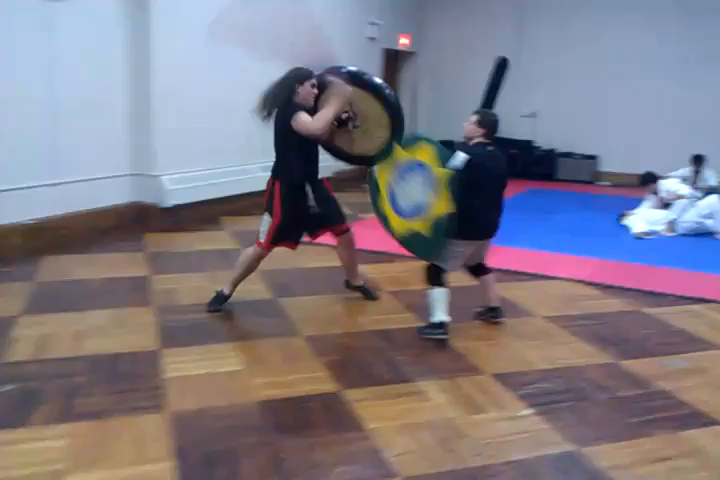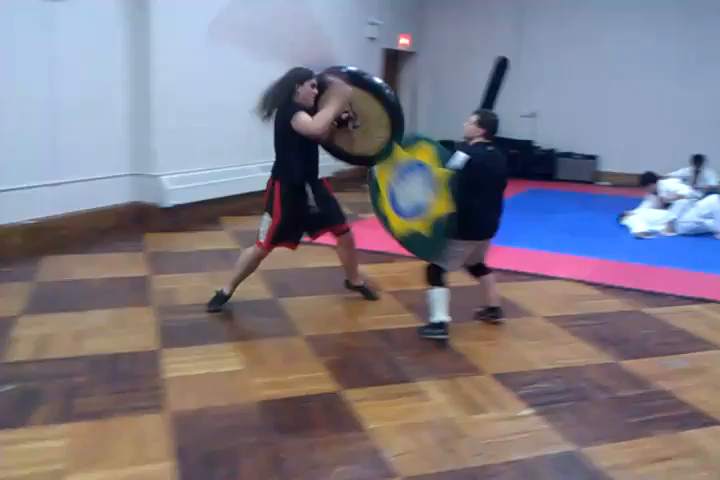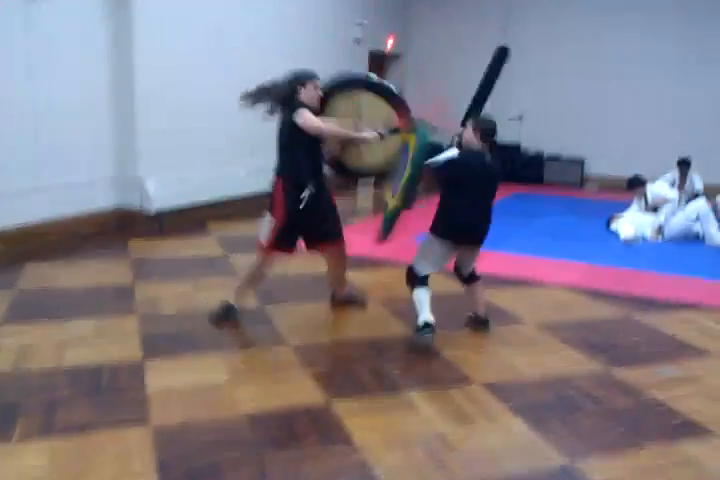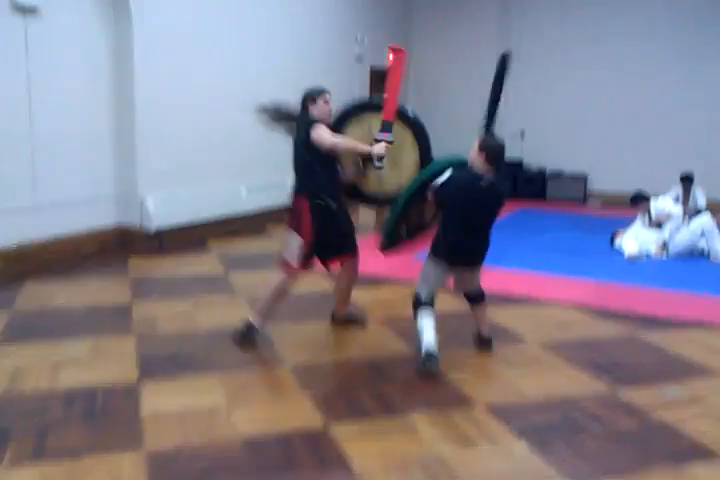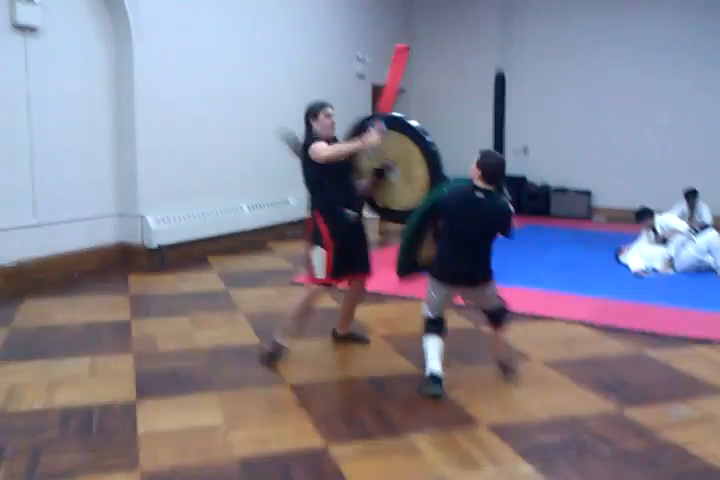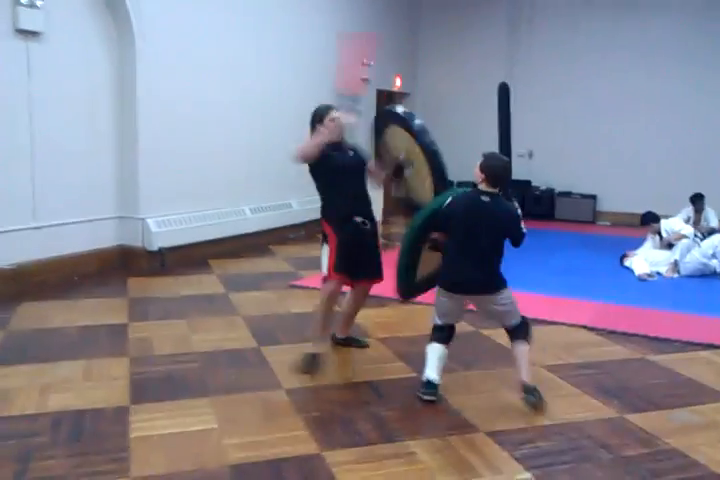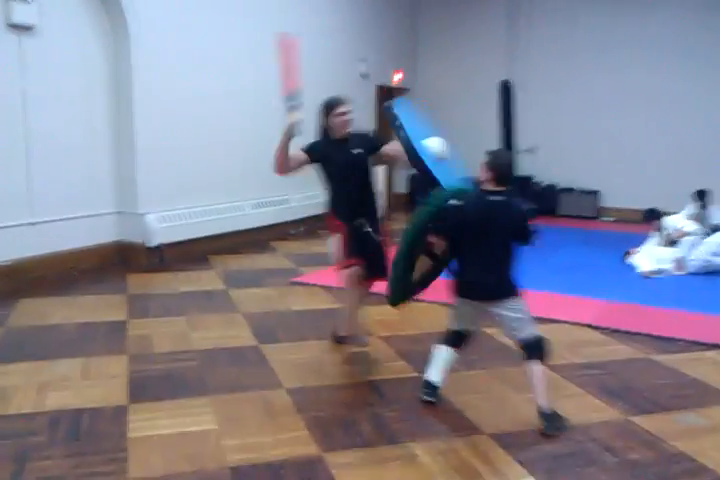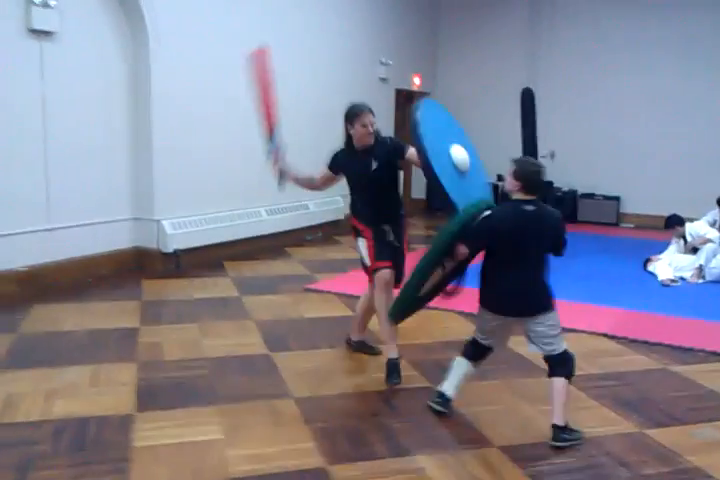
dt=0.1s
person 1, frame 1
left shoulder: (306, 111)
right shoulder: (288, 111)
right elbow: (315, 128)
right wrist: (337, 99)
left hip: (311, 185)
right hip: (286, 188)
left knee: (345, 234)
right knee: (263, 248)
left ankle: (355, 280)
right ankle: (227, 290)
person 1, frame 2
left shoulder: (306, 111)
right shoulder: (288, 111)
right elbow: (315, 128)
right wrist: (337, 100)
left hip: (311, 185)
right hip: (286, 189)
left knee: (345, 234)
right knee: (263, 247)
left ankle: (355, 280)
right ankle: (227, 290)
person 1, frame 3
left shoulder: (309, 116)
right shoulder: (295, 110)
left elbow: (316, 154)
right elbow: (319, 127)
right wrist: (360, 135)
left hip: (314, 189)
right hip: (289, 189)
left knee: (335, 246)
right knee: (267, 253)
left ankle: (341, 292)
right ankle: (233, 302)
person 1, frame 4
left shoulder: (324, 132)
right shoulder: (310, 127)
right elbow: (331, 143)
right wrist: (370, 149)
left hip: (333, 205)
right hip: (310, 206)
left knee: (350, 261)
right knee: (292, 272)
left ankle: (341, 311)
right ankle: (254, 322)
person 1, frame 5
left shoulder: (337, 147)
right shoulder: (314, 145)
left elbow: (353, 187)
right elbow: (324, 156)
left wrist: (375, 179)
right wrist: (363, 143)
left hip: (351, 219)
right hip: (327, 220)
left knee: (358, 278)
right knee: (320, 285)
left ankle: (343, 329)
right ankle: (280, 340)
person 1, frame 6
left shoulder: (353, 151)
right shoulder: (319, 153)
left elbow: (381, 176)
right elbow: (301, 155)
right wrist: (326, 133)
left hip: (363, 224)
right hip: (337, 226)
left knee: (363, 285)
right knee: (332, 287)
left ankle: (342, 333)
right ankle: (316, 348)
person 1, frame 7
left shoulder: (363, 141)
right shoulder: (321, 148)
left elbow: (400, 155)
right elbow: (282, 168)
right wrist: (287, 136)
left hip: (368, 220)
right hip: (343, 220)
left knee: (365, 279)
right knee: (352, 274)
left ankle: (343, 330)
right ankle: (353, 335)
person 1, frame 8
left shoulder: (388, 146)
right shoulder: (343, 158)
left elbow: (422, 158)
right elbow: (319, 184)
right wrist: (288, 174)
left hip: (393, 223)
right hip: (367, 225)
left knee: (379, 285)
right knee: (384, 277)
left ankle: (355, 336)
right ankle: (392, 356)
person 2, frame 1
left shoulder: (466, 153)
right shoulder: (498, 157)
left hip: (466, 225)
right hip: (488, 224)
left knee: (437, 268)
right knee: (476, 263)
left ankle: (439, 322)
right ankle: (493, 308)
person 2, frame 2
left shoulder: (466, 153)
right shoulder: (498, 158)
left hip: (466, 225)
right hip: (488, 224)
left knee: (437, 269)
right knee: (476, 262)
left ankle: (439, 322)
right ankle: (494, 308)
person 2, frame 3
left shoulder: (458, 157)
right shoulder: (490, 166)
left elbow: (428, 169)
left hip: (447, 230)
right hip: (475, 232)
left knee: (417, 273)
right knee: (466, 271)
left ankle: (426, 322)
right ankle: (480, 317)
person 2, frame 4
left shoulder: (456, 176)
right shoulder: (496, 190)
left elbow: (432, 197)
left hip: (445, 253)
right hip: (474, 254)
left knee: (424, 299)
right knee: (473, 291)
left ankle: (430, 350)
right ankle: (485, 337)
person 2, frame 5
left shoulder: (453, 195)
right shoulder: (499, 206)
left elbow: (438, 220)
right elbow: (507, 230)
left hip: (444, 271)
right hip: (476, 274)
left knee: (433, 321)
right knee: (497, 309)
left ankle: (434, 376)
right ankle: (504, 361)
person 2, frame 6
left shoulder: (457, 201)
right shoulder: (508, 211)
left elbow: (439, 235)
right elbow: (518, 240)
left hip: (453, 280)
right hip: (488, 283)
left knee: (442, 328)
right knee: (519, 327)
left ankle: (430, 382)
right ankle: (528, 386)
person 2, frame 7
left shoulder: (463, 205)
right shoulder: (516, 210)
left elbow: (436, 241)
right elbow: (525, 238)
left hip: (468, 288)
right hip: (501, 288)
left knee: (456, 333)
right knee: (532, 343)
left ankle: (431, 384)
right ankle: (545, 410)
person 2, frame 8
left shoulder: (495, 217)
right shoulder: (551, 218)
left elbow: (462, 252)
left hip: (497, 300)
right hip: (535, 302)
left knee: (478, 345)
right knee: (560, 360)
left ankle: (444, 395)
right ankle: (560, 426)
